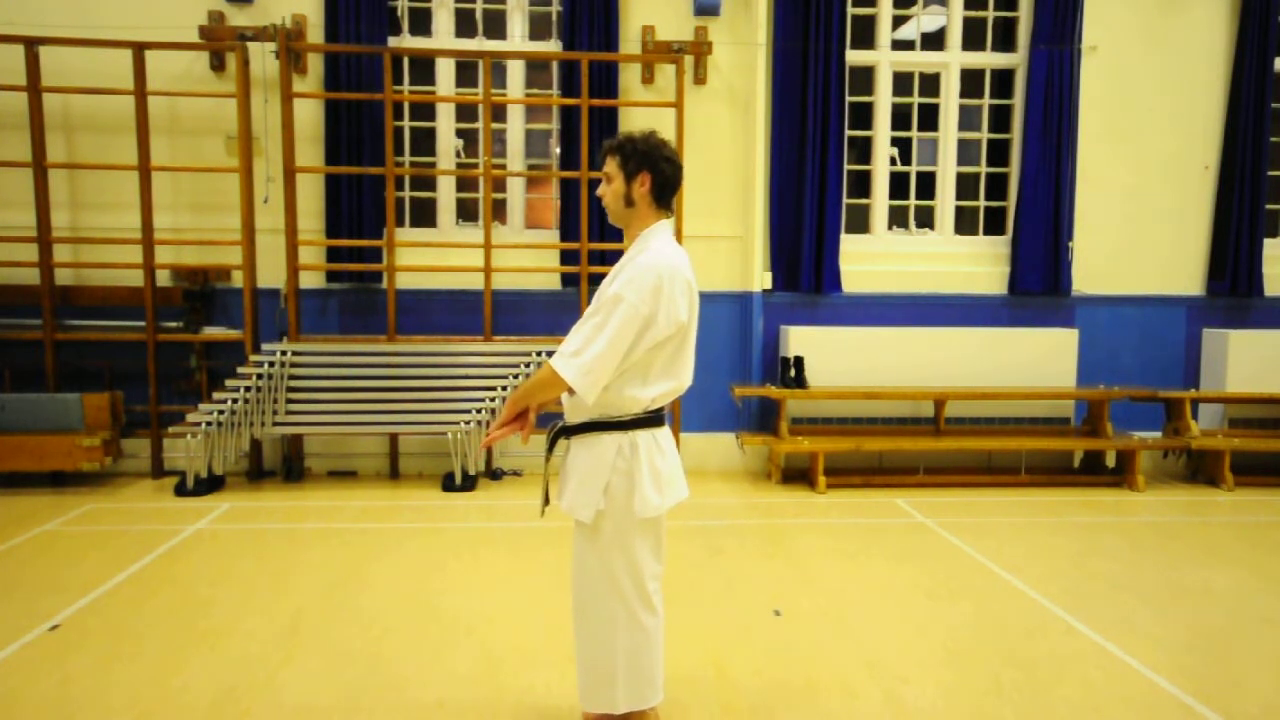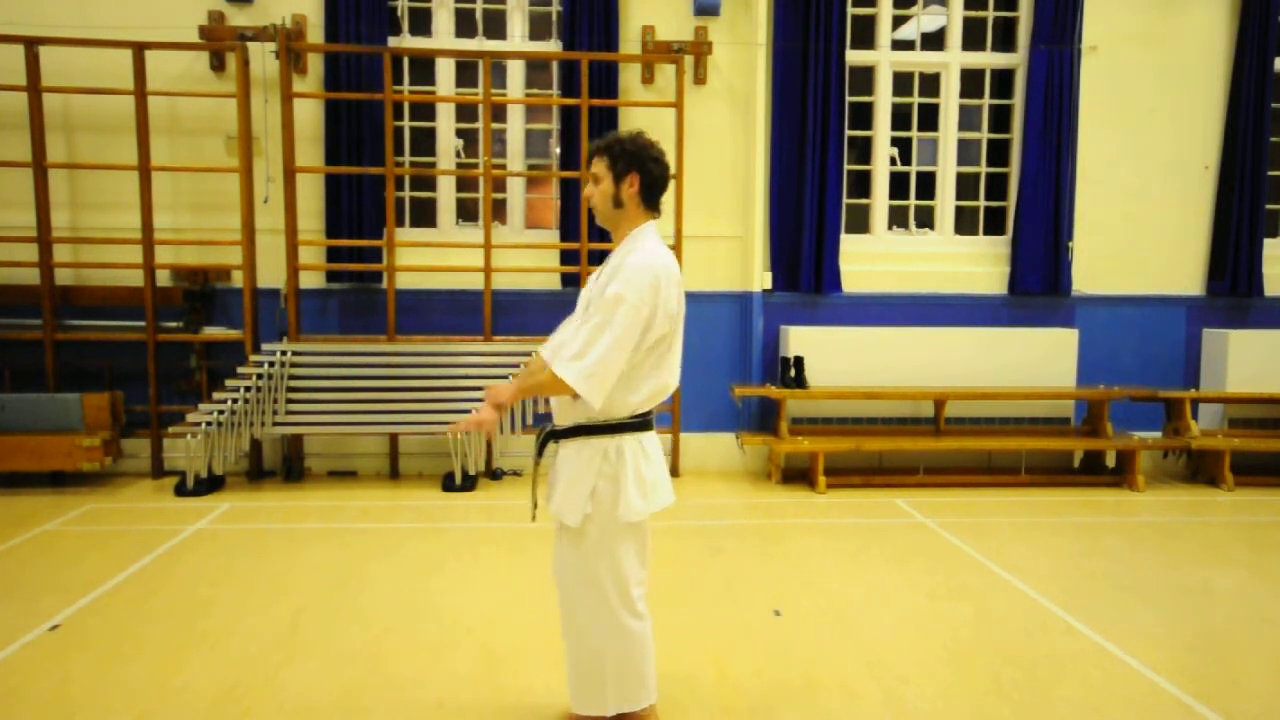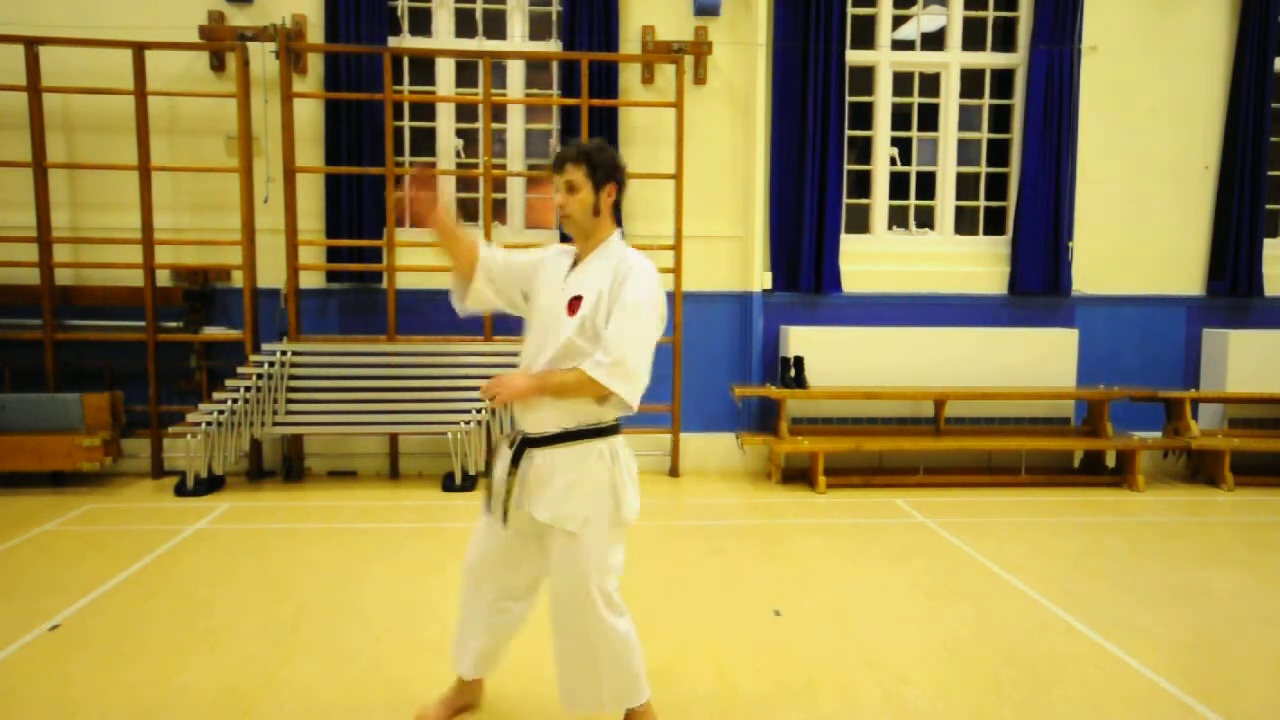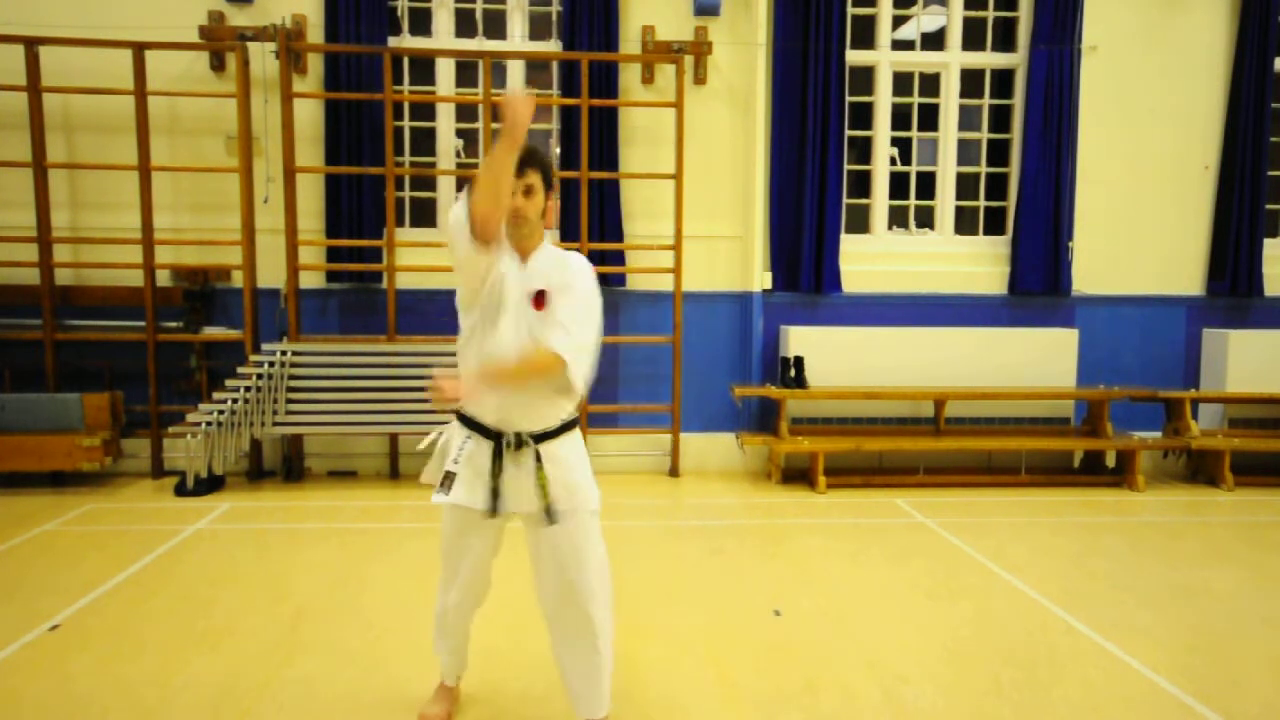
dt=0.3s
person 1, frame 1
left shoulder: (654, 266)
right shoulder: (648, 259)
left elbow: (582, 363)
right elbow: (592, 357)
left wrist: (518, 399)
right wrist: (533, 403)
left hip: (622, 455)
right hip: (615, 449)
left knee: (621, 591)
right knee: (612, 587)
person 1, frame 2
left shoulder: (646, 267)
right shoulder: (625, 261)
left elbow: (584, 373)
right elbow: (565, 345)
left wrist: (511, 390)
right wrist: (504, 400)
left hip: (610, 458)
right hip: (597, 454)
left knee: (608, 594)
right knee: (587, 586)
person 1, frame 3
left shoulder: (634, 275)
right shoulder: (549, 263)
left elbow: (612, 373)
right elbow: (473, 271)
left wrist: (528, 383)
right wrist: (439, 218)
left hip: (587, 465)
right hip: (533, 456)
left knee: (585, 599)
right knee: (491, 574)
person 1, frame 4
left shoulder: (573, 271)
right shoulder: (483, 262)
left elbow: (565, 356)
right elbow: (480, 222)
left wrist: (478, 378)
right wrist: (510, 137)
left hip: (552, 455)
right hip: (480, 452)
left knee: (580, 588)
right knee: (460, 584)
